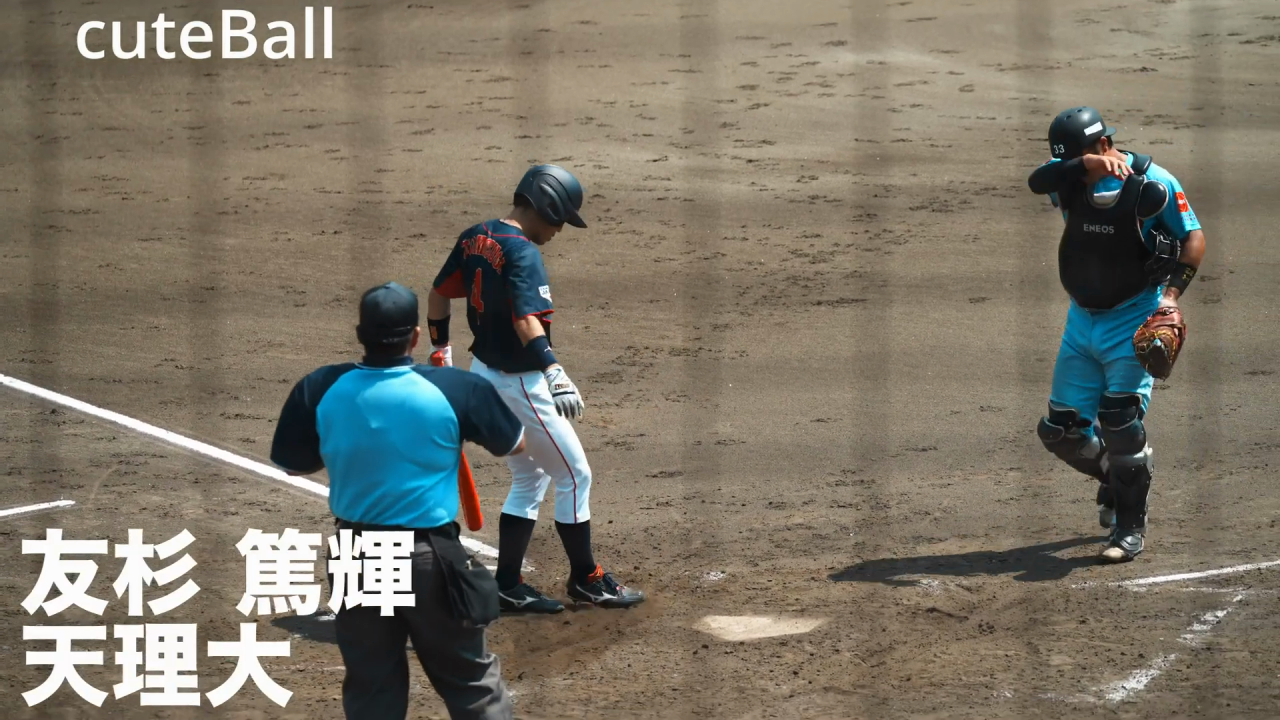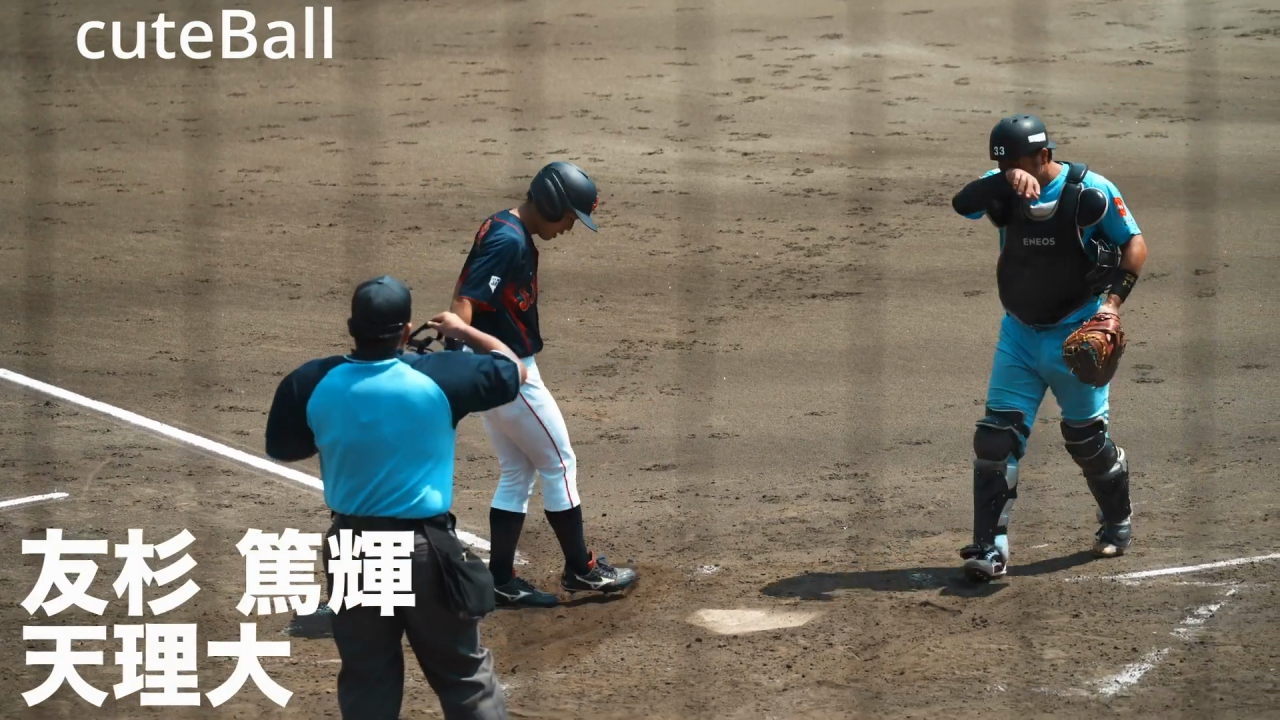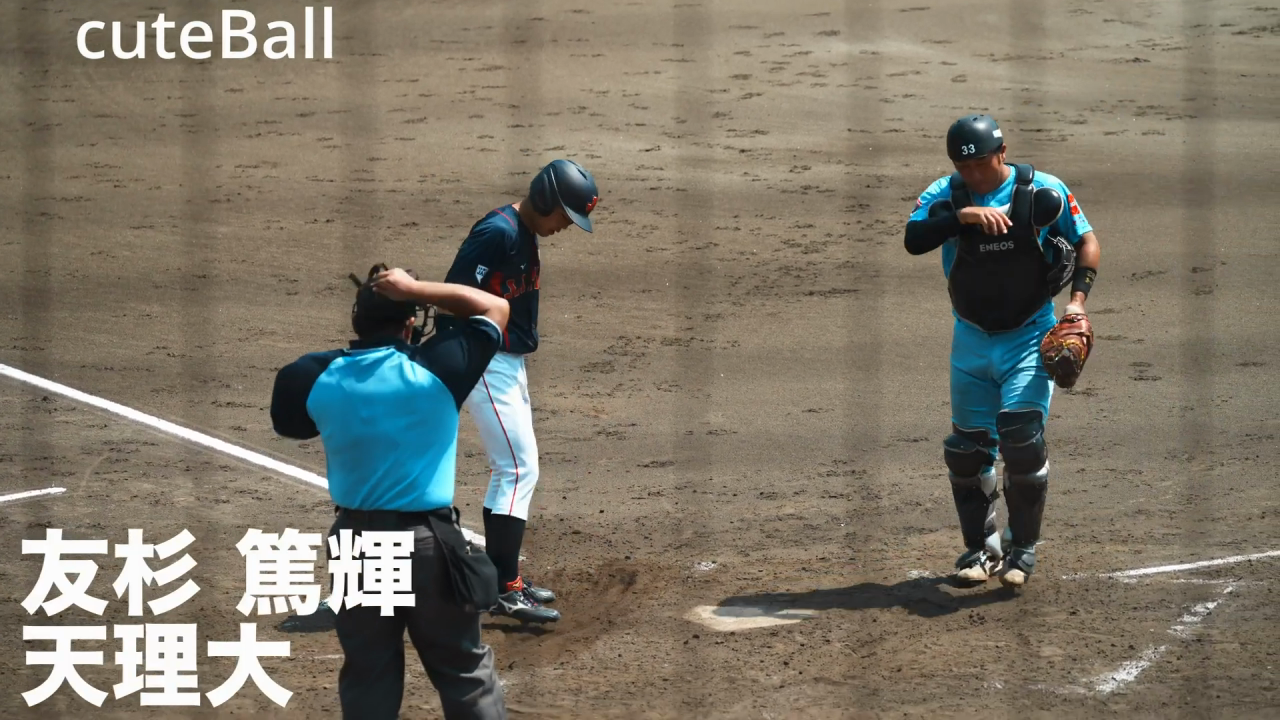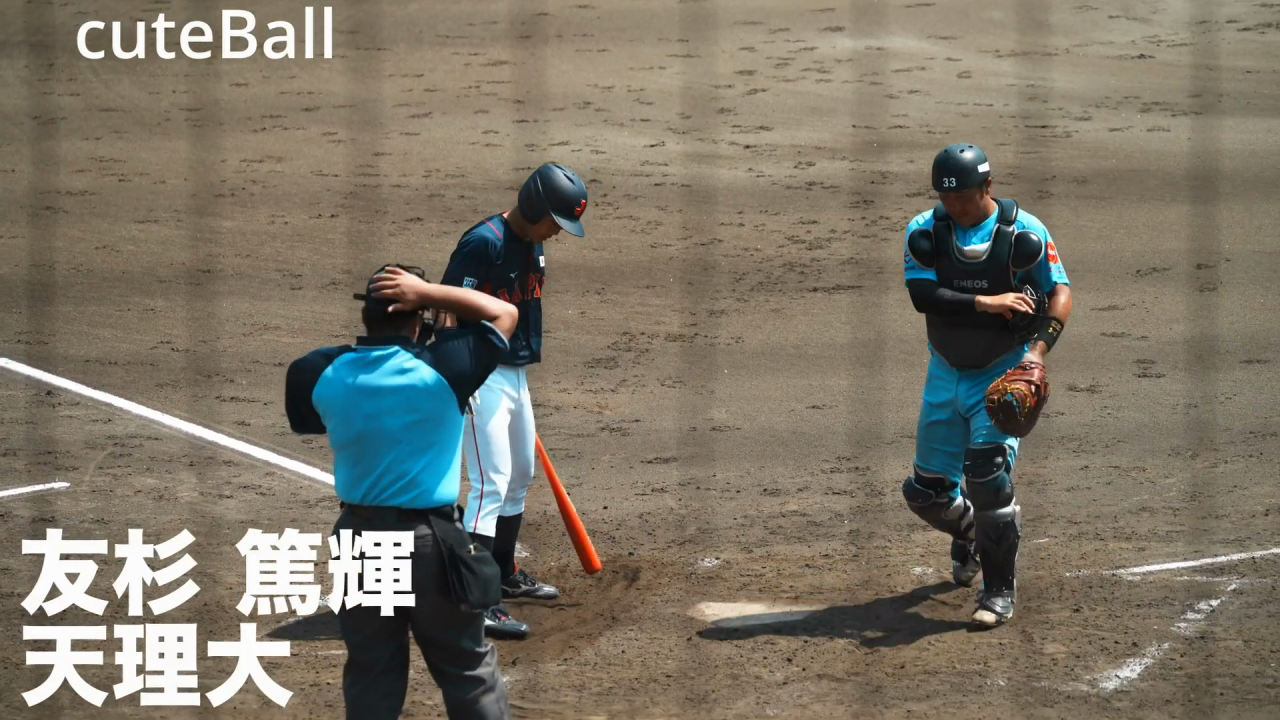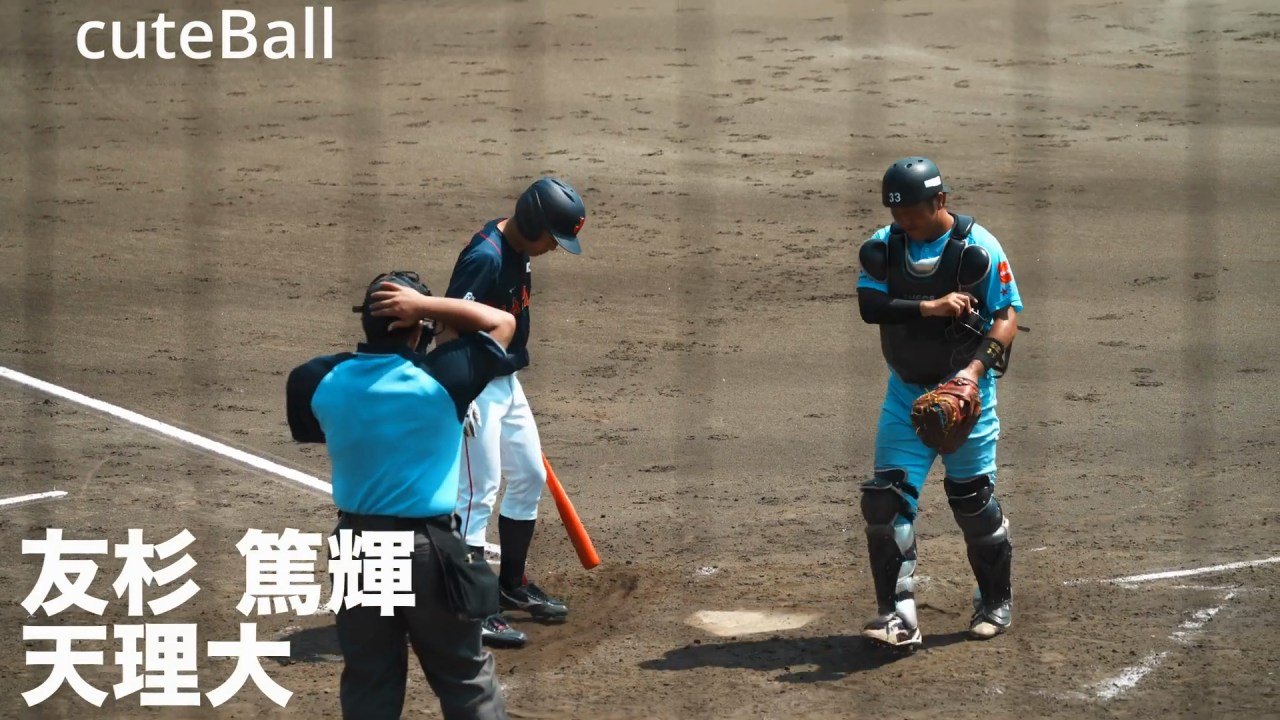
dt=0.3s
person 1, frame 1
left shoulder: (1154, 183)
right shoulder: (1068, 177)
left elbow: (1193, 239)
right elbow: (1037, 180)
left wrist: (1172, 293)
right wrist: (1087, 165)
left hip: (1134, 321)
right hip: (1082, 321)
left knee: (1120, 423)
right knee: (1061, 430)
left ankle: (1129, 528)
right ankle: (1117, 477)
person 1, frame 2
left shoulder: (1092, 190)
right shoulder: (1000, 191)
left elbow: (1135, 245)
right elbow: (961, 204)
left wrist: (1113, 302)
right wrist: (1006, 178)
left hip: (1075, 337)
right hip: (1019, 337)
left knee: (1086, 437)
right knee: (996, 437)
left ankle: (1117, 521)
right ankle: (990, 548)
person 1, frame 3
left shoulder: (1044, 190)
right shoulder: (946, 196)
left elbow: (1087, 242)
right elbow: (913, 242)
left wrist: (1079, 298)
right wrist: (961, 215)
left hip: (1029, 338)
right hip: (971, 341)
left knee: (1021, 438)
right knee: (968, 450)
left ankle: (1022, 544)
right ankle: (983, 546)
person 1, frame 4
left shoulder: (1025, 231)
right shoulder: (925, 230)
left elbow: (1060, 293)
right elbow: (921, 296)
left wrist: (1038, 350)
right wrist: (985, 303)
left hip: (1002, 375)
right hip: (944, 376)
left knee: (989, 476)
right knee: (927, 490)
left ankle: (999, 592)
right ankle: (973, 544)
person 1, frame 5
left shoulder: (978, 247)
right shoulder: (884, 244)
left elbow: (1006, 318)
right elbow: (869, 307)
left wrist: (976, 369)
right wrist: (930, 307)
right hip: (904, 393)
left knee: (973, 502)
right knee: (885, 498)
left ankle: (997, 600)
right ankle: (899, 616)
person 2, frame 1
left shoulder: (475, 237)
right shoulder: (522, 254)
left elbow: (438, 295)
right elbow: (528, 323)
left wrist: (441, 348)
right wrist: (557, 374)
left hip: (487, 375)
right hip: (519, 383)
left knee: (529, 481)
right knee: (573, 477)
left ankle: (508, 586)
right ankle: (588, 579)
person 2, frame 2
left shoulder: (497, 227)
right shoulder: (511, 241)
left elbow: (466, 291)
right elbow: (464, 300)
left knee: (517, 473)
right knee: (558, 465)
left ankle: (502, 580)
right ankle: (582, 567)
person 2, frame 3
left shoulder: (528, 233)
right shoulder: (496, 231)
left hip: (511, 366)
right hip: (488, 367)
left knee: (518, 472)
right knee: (519, 472)
left ankle: (501, 576)
right ankle: (503, 589)
person 2, frame 4
left shoulder: (532, 242)
right shoulder: (484, 241)
right elbow: (447, 308)
left hip: (516, 375)
right hip: (483, 379)
left knee: (519, 478)
right knee: (491, 487)
left ankle: (504, 573)
person 2, frame 5
left shoulder: (518, 248)
right shoulder: (484, 255)
left hip: (507, 382)
right hip: (476, 387)
left knee: (530, 477)
right knee: (479, 495)
left ankle: (514, 586)
person 3, frame 1
left shoulder: (319, 390)
right shoulder: (457, 390)
left elbow: (294, 464)
right elbow: (514, 444)
right hip: (431, 559)
left knee: (371, 682)
right knee: (471, 678)
person 3, frame 2
left shoulder: (310, 384)
right shoulder: (444, 376)
left elbow: (284, 451)
right elbow: (515, 372)
right wrist: (462, 330)
right hip: (426, 549)
left knee: (365, 675)
right knee: (462, 671)
person 3, frame 3
left shoulder: (312, 376)
right shoulder: (436, 368)
left elbow: (289, 425)
right elbow: (497, 307)
right wrist: (418, 289)
left hip: (356, 540)
right hip: (428, 541)
left knee: (367, 669)
right knee: (463, 666)
person 3, frame 4
left shoulder: (320, 373)
right shoulder: (442, 368)
right elbow: (504, 314)
right wrist: (427, 291)
left hip: (359, 536)
right hip: (430, 540)
left knee: (370, 666)
right knee: (465, 664)
person 3, frame 5
left shoulder: (320, 380)
right shoulder: (441, 377)
right elbow: (502, 322)
right wrist: (425, 305)
right hip: (428, 549)
left knee: (368, 677)
right knee: (463, 674)
